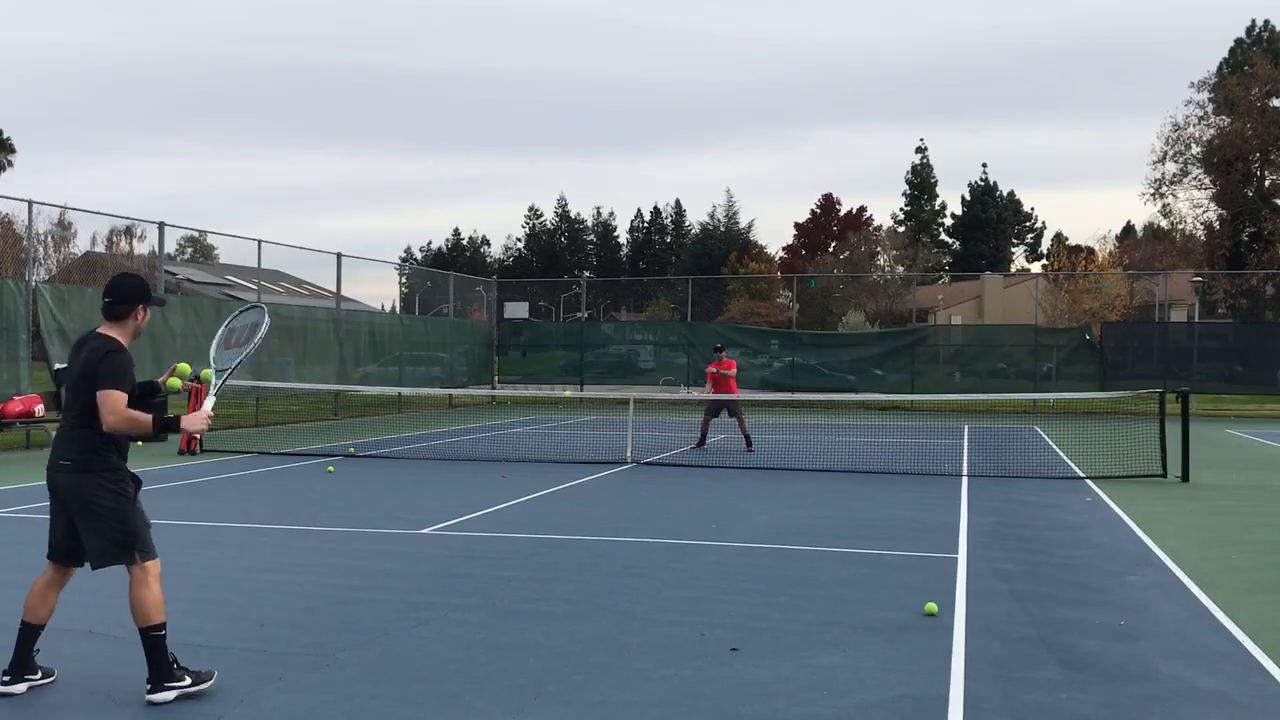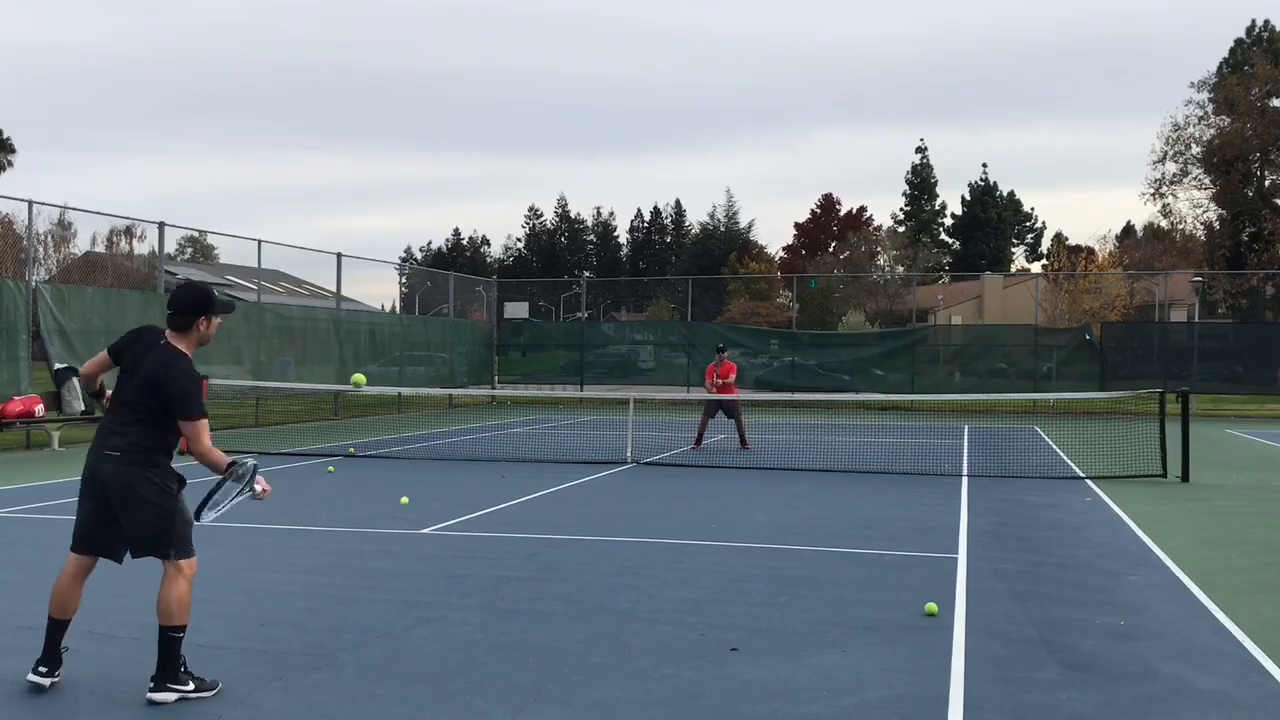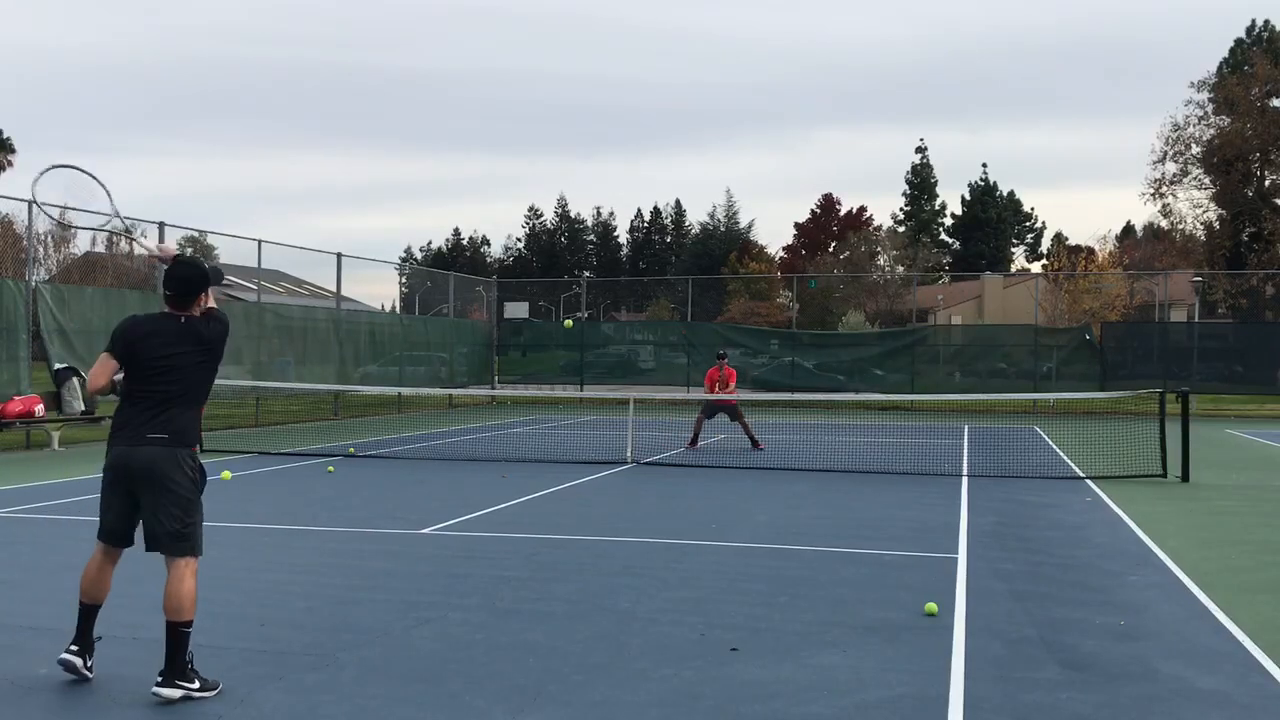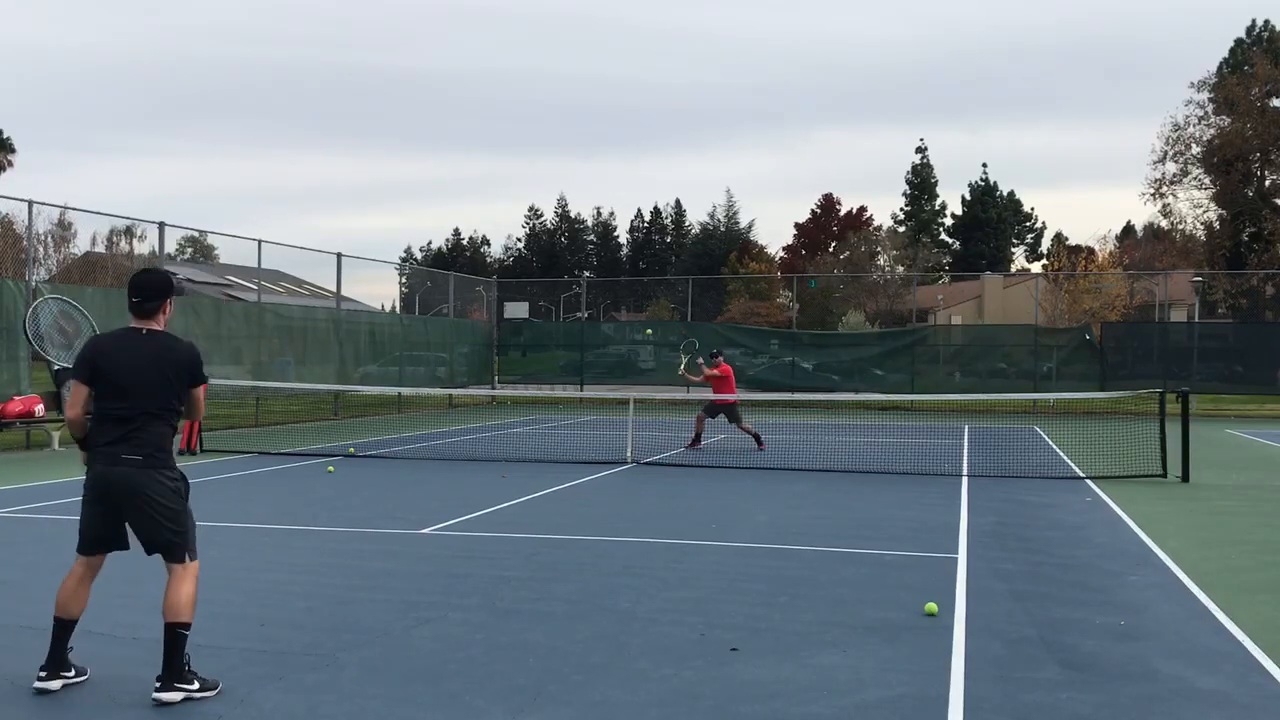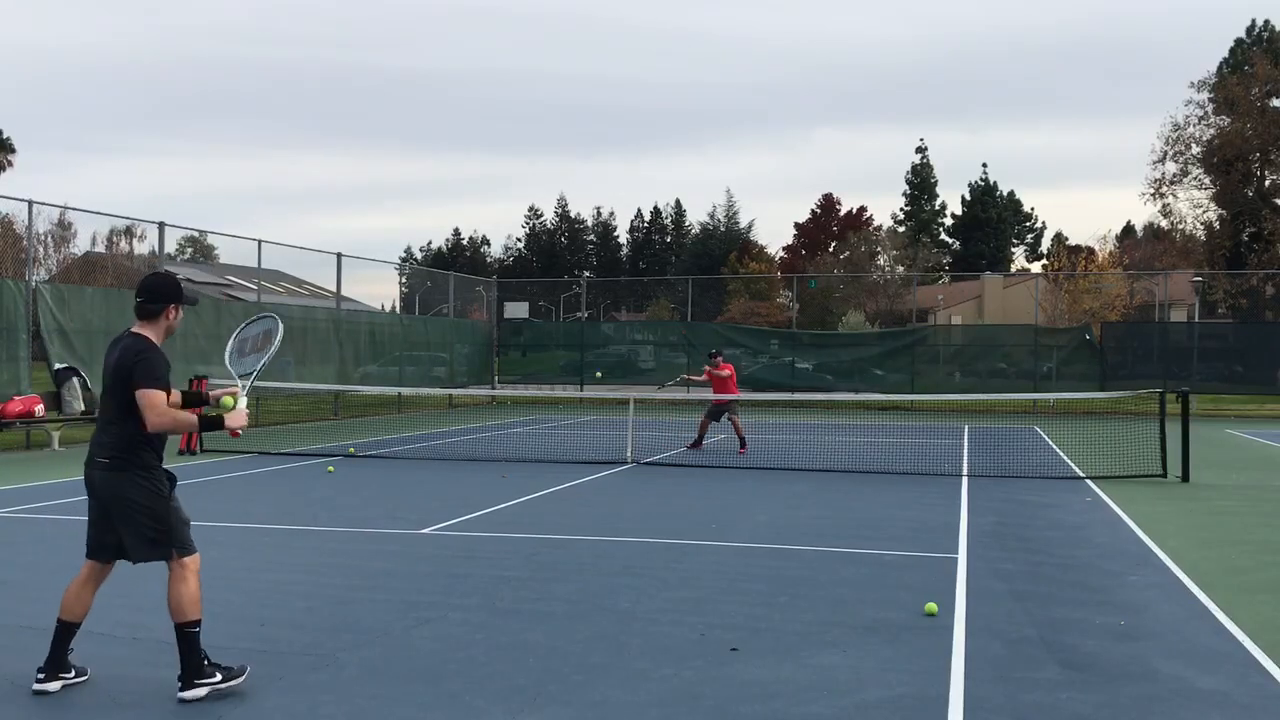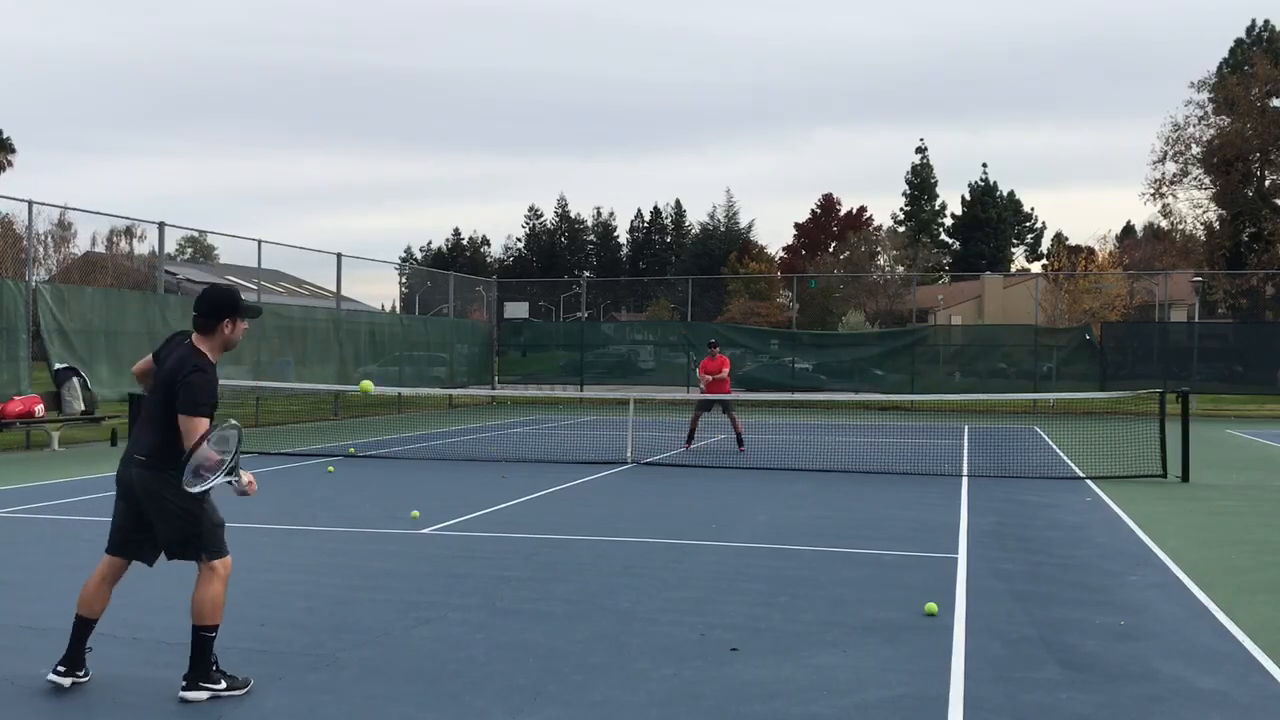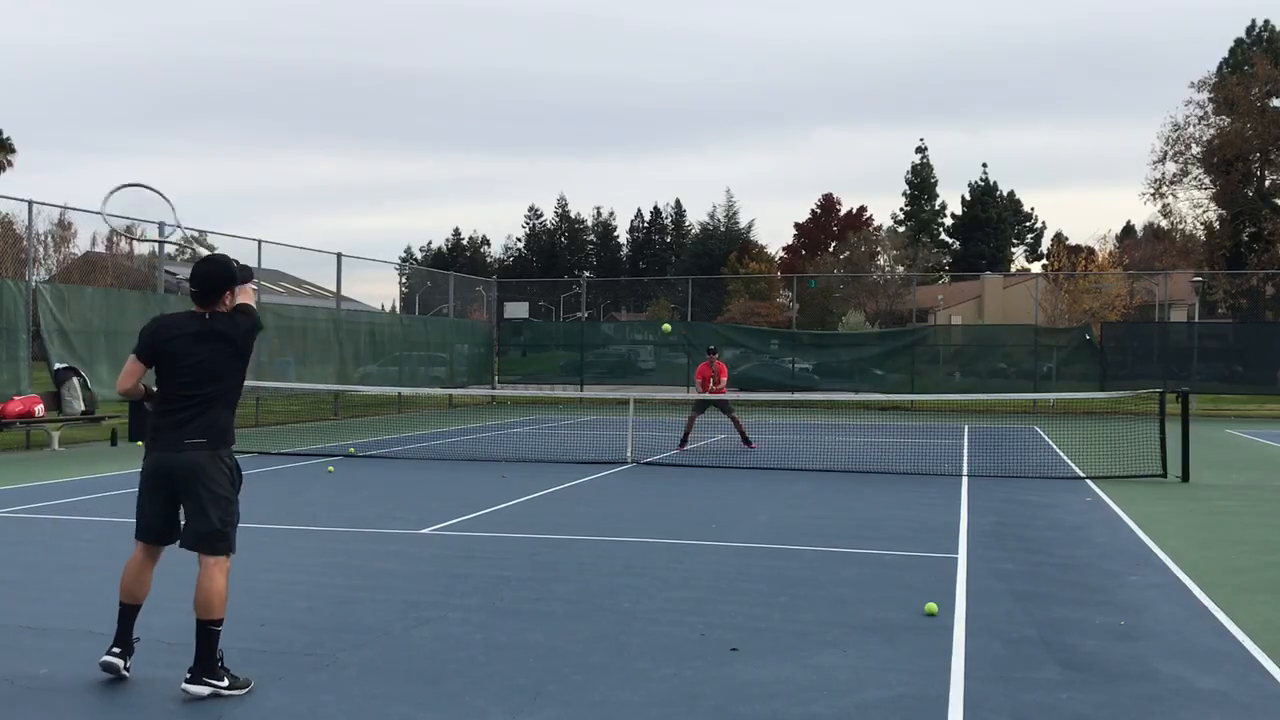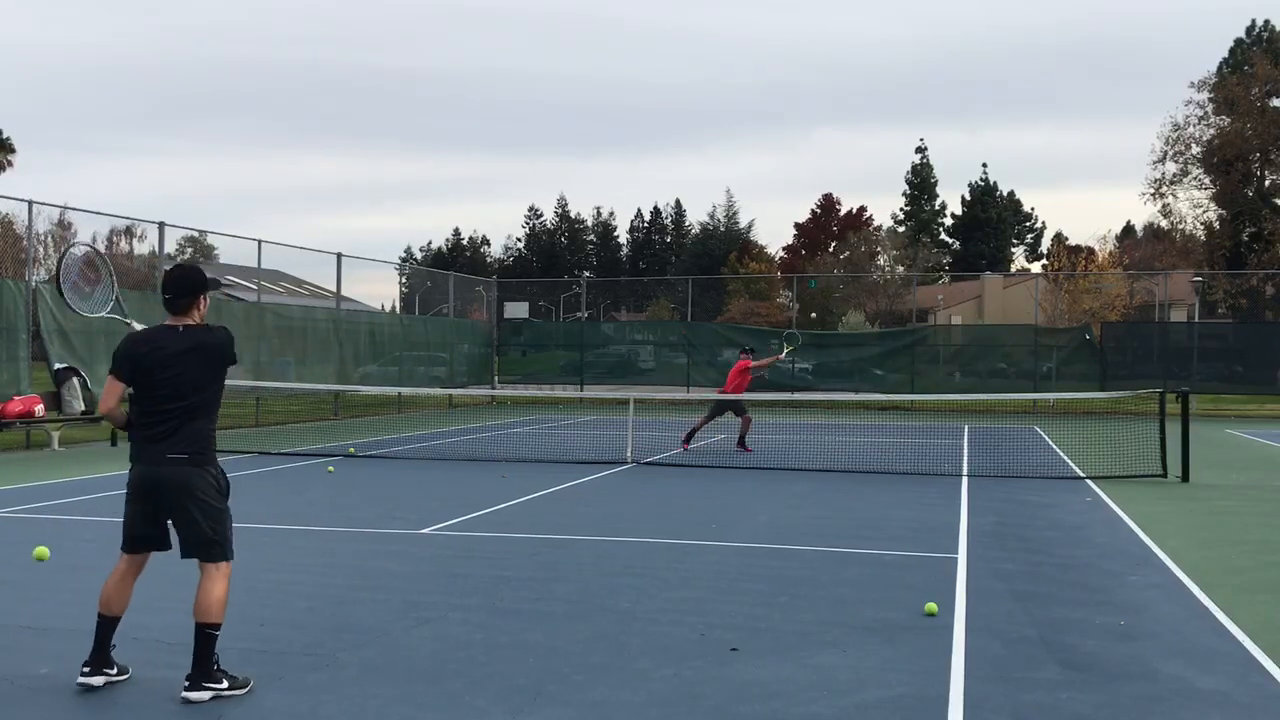
dt=0.3s
person 1, frame 1
left shoulder: (87, 344)
right shoulder: (113, 355)
right elbow: (114, 420)
left wrist: (153, 386)
right wrist: (176, 423)
left hip: (65, 472)
right hip: (98, 476)
left knee: (57, 569)
right knee: (146, 567)
right ankle: (164, 675)
person 1, frame 2
left shoulder: (141, 337)
right shoulder: (183, 376)
left elbow: (87, 373)
right elbow: (201, 449)
left wrist: (103, 399)
left hip: (101, 465)
right hip: (143, 473)
left knee: (79, 561)
right knee: (180, 566)
left ankle: (47, 662)
right ankle: (169, 676)
person 1, frame 3
left shoulder: (133, 328)
right shoulder: (215, 330)
left elbow: (95, 384)
right elbow: (207, 307)
right wrist: (179, 260)
left hip: (124, 452)
right hip: (173, 456)
left knee: (107, 549)
right knee: (183, 561)
left ankle: (80, 645)
right ankle: (175, 673)
person 1, frame 4
left shoulder: (96, 347)
right shoulder: (184, 353)
left elbow: (74, 414)
right elbow: (195, 412)
left hip: (103, 469)
right hip: (152, 472)
left knee: (86, 563)
right knee: (184, 567)
left ankle: (54, 664)
right ankle: (173, 675)
person 1, frame 5
left shoulder: (123, 344)
right shoulder: (146, 355)
right elbow: (157, 421)
left wrist: (204, 397)
right wrist: (215, 422)
left hip: (103, 470)
right hip: (133, 475)
left knee: (95, 567)
right knee: (185, 563)
left ankle: (54, 666)
right ankle: (195, 672)
person 1, frame 6
left shoulder: (179, 344)
right shoulder: (198, 374)
left elbow: (139, 371)
right elbow: (193, 447)
left hip: (136, 470)
right hip: (166, 476)
left knee: (113, 564)
right knee: (215, 565)
left ankle: (70, 662)
right ankle: (202, 674)
person 1, frame 7
left shoulder: (160, 327)
right shoulder: (242, 325)
left elbow: (125, 387)
right elbow: (248, 296)
right wrist: (245, 283)
left hip: (161, 454)
right hip: (209, 458)
left knee: (147, 548)
right knee: (214, 560)
left ankle: (120, 646)
right ankle: (205, 670)
person 1, frame 8
left shoulder: (135, 344)
right shoulder: (220, 342)
left elbow: (107, 407)
left hip: (145, 467)
right hip: (194, 469)
left knee: (131, 560)
right knee: (216, 567)
left ankle: (97, 661)
right ankle: (203, 674)
